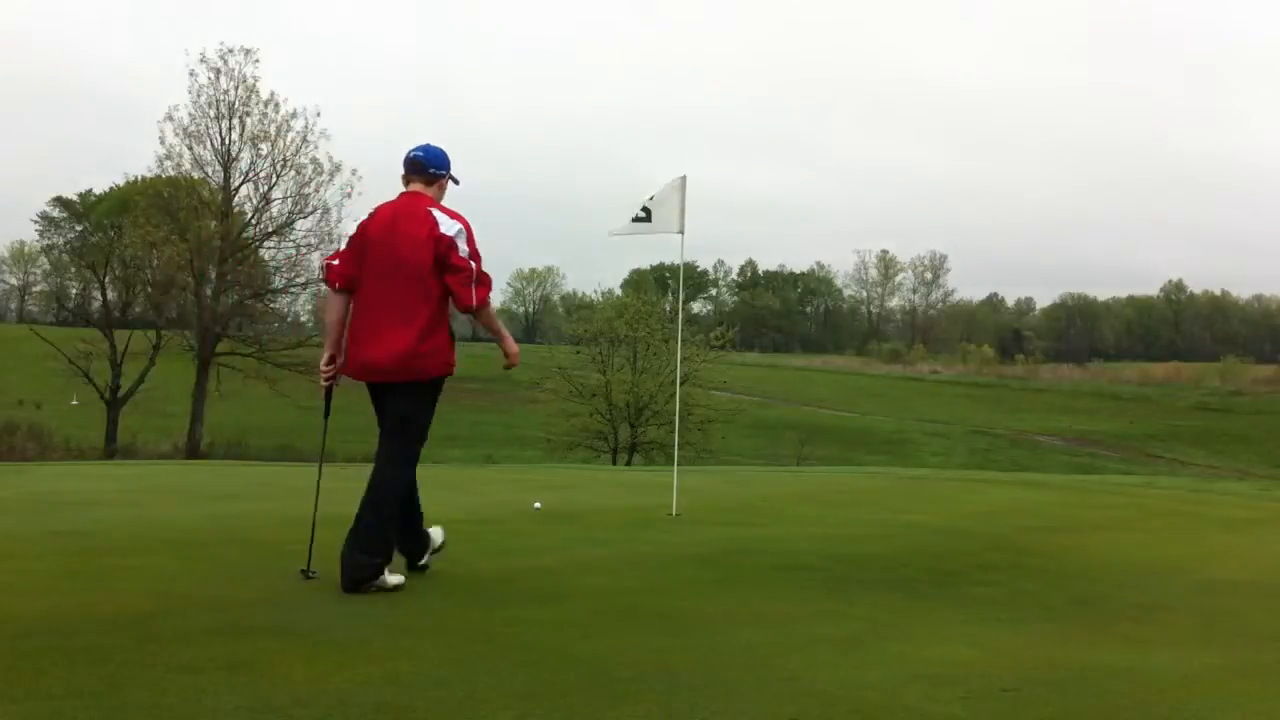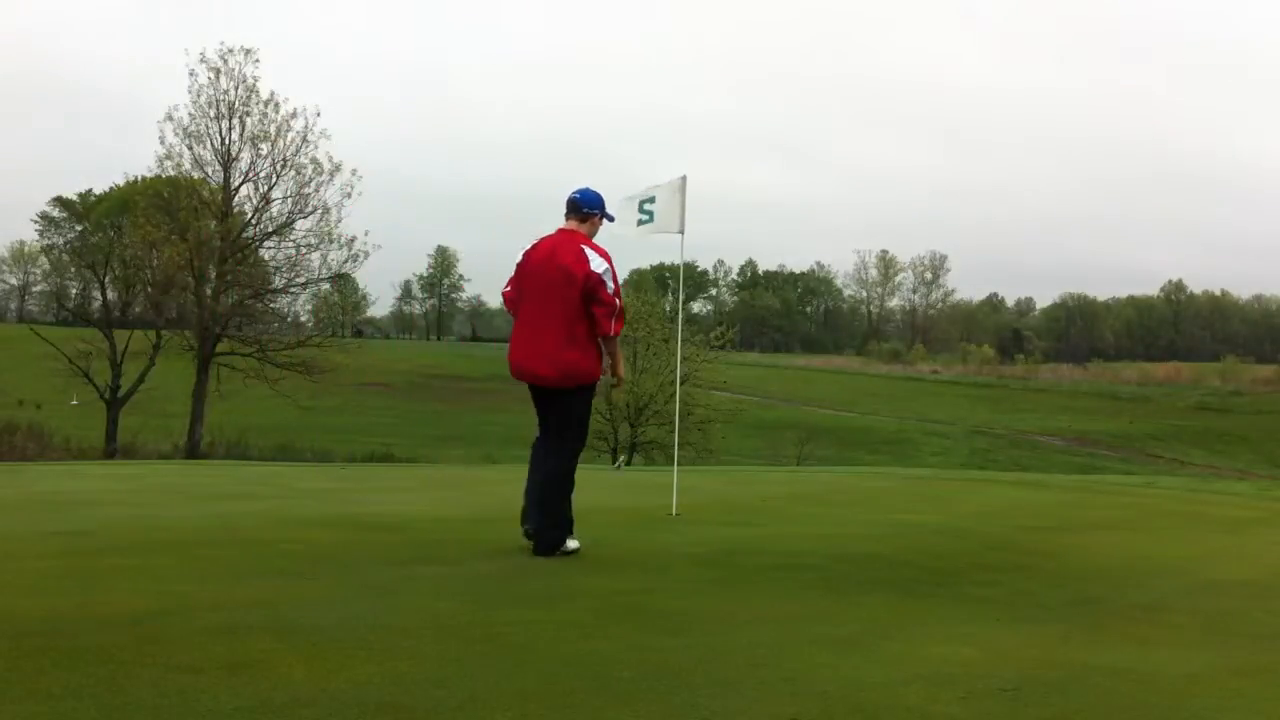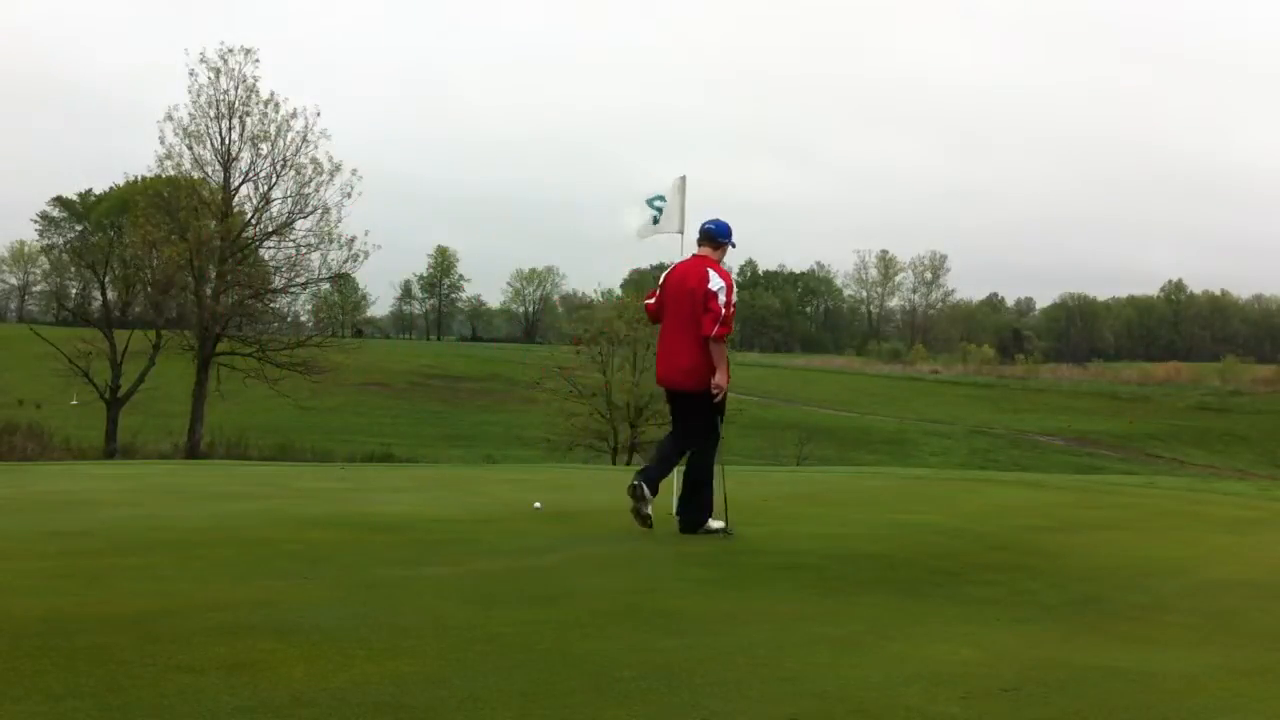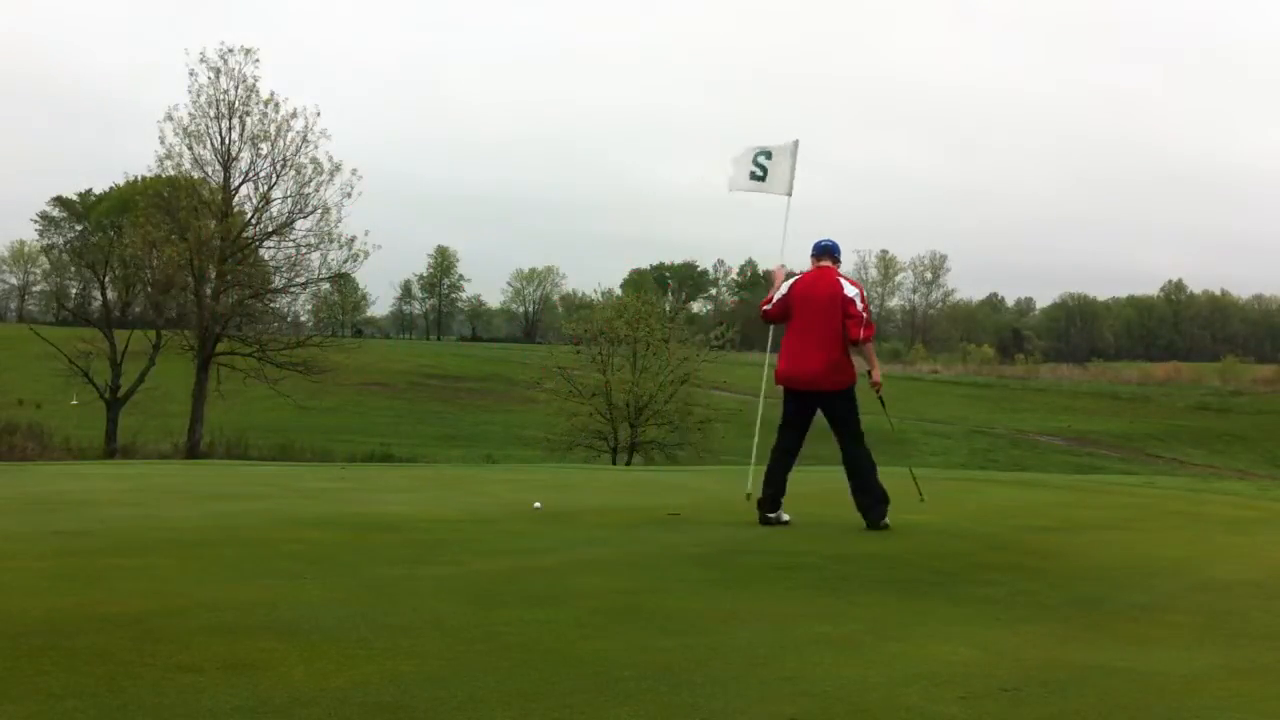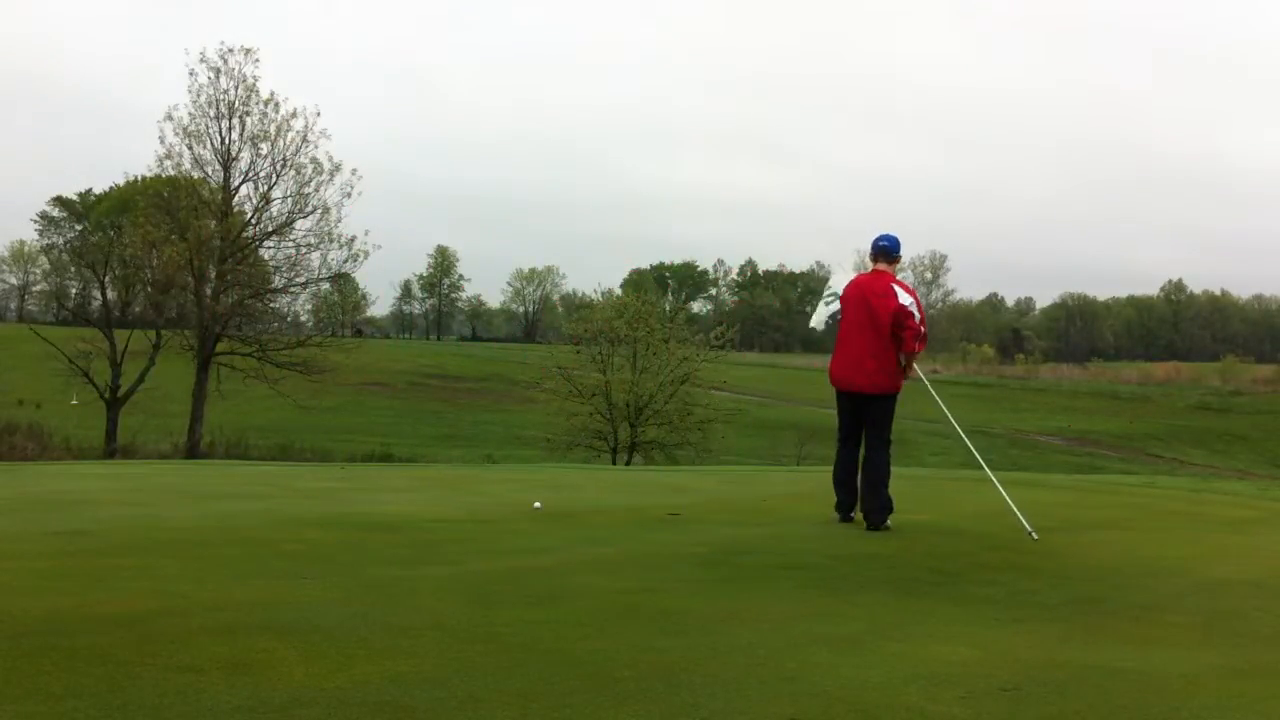
dt=1s
person 1, frame 1
left shoulder: (371, 221)
right shoulder: (447, 224)
left elbow: (338, 285)
right elbow: (472, 292)
left wrist: (332, 349)
right wrist: (504, 338)
left hip: (372, 356)
right hip: (419, 358)
left knee: (401, 446)
right knee: (398, 454)
left ankle: (414, 543)
right ankle: (364, 564)
person 1, frame 2
left shoulder: (532, 251)
right shoulder: (594, 258)
left elbow: (512, 302)
right elbow: (608, 317)
right wrist: (616, 360)
left hip: (532, 362)
right hip: (573, 365)
left knee: (549, 438)
right knee: (564, 446)
left ankle: (540, 518)
right ankle: (549, 536)
person 1, frame 3
left shoulder: (672, 272)
right shoulder: (718, 278)
left elbow: (653, 311)
right elbow: (717, 329)
right wrist: (721, 371)
left hip: (670, 370)
right hip: (701, 374)
left knee: (680, 435)
right knee: (704, 441)
left ankle: (645, 482)
right ankle: (694, 517)
person 1, frame 4
left shoulder: (794, 284)
right shoulder: (848, 287)
left elbow: (767, 313)
right elbow: (860, 333)
left wrist: (777, 284)
right wrist: (874, 368)
left hip: (797, 377)
right hip: (835, 377)
left knee: (787, 440)
right knee: (852, 443)
left ankle: (769, 506)
right ankle: (874, 512)
person 1, frame 5
left shoulder: (850, 287)
right shoulder: (903, 295)
right elbow: (914, 342)
right wrist: (906, 368)
left hip: (845, 377)
right hip: (881, 381)
left knee: (847, 443)
right knee: (877, 447)
left ankle: (846, 507)
right ankle: (875, 514)
